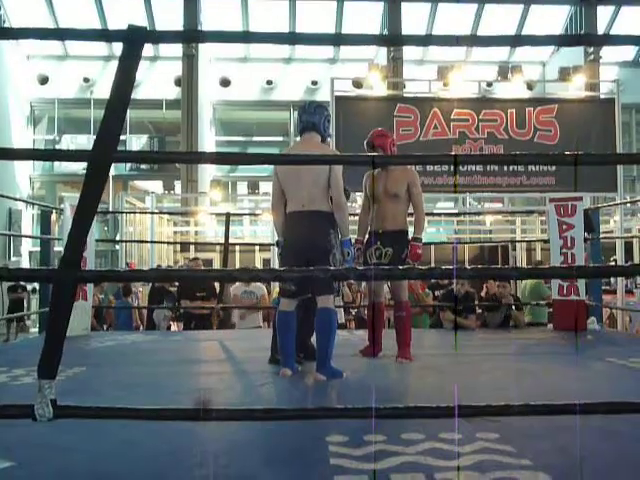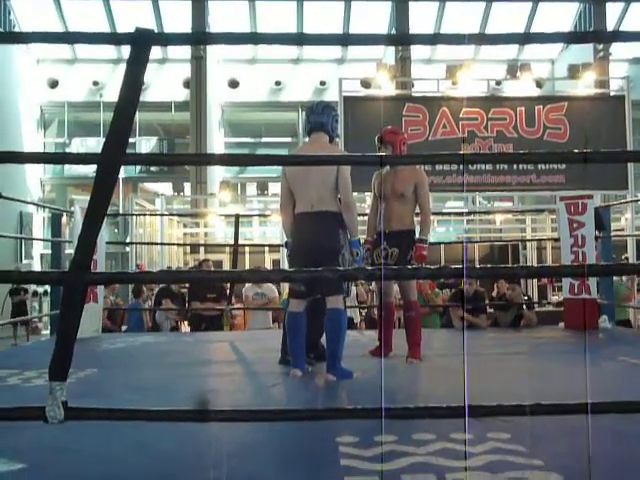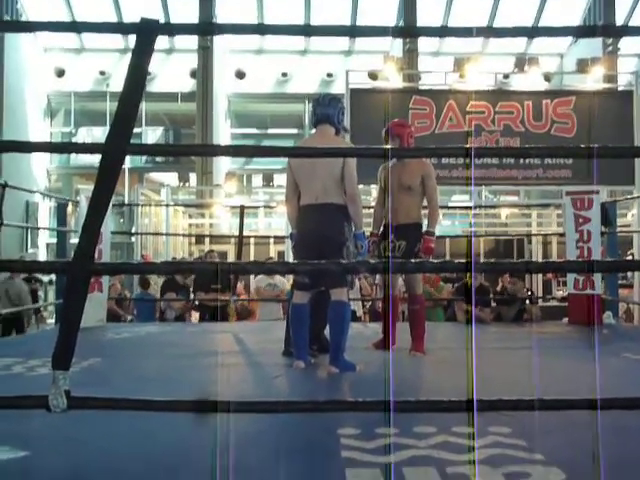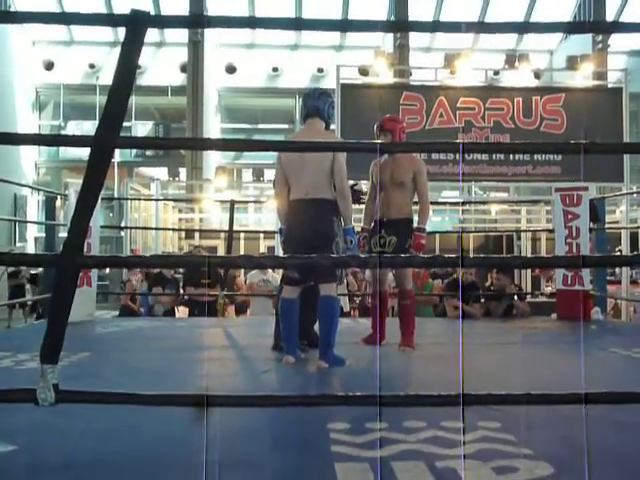
dt=1s
person 1, frame 1
right shoulder: (329, 155)
left elbow: (276, 206)
right elbow: (339, 202)
left wrist: (282, 238)
right wrist: (346, 238)
left hip: (292, 229)
right hip: (321, 227)
left knee: (288, 299)
right knee: (325, 298)
left ankle: (287, 363)
right ankle: (324, 366)
person 1, frame 2
right shoulder: (337, 155)
left elbow: (285, 207)
right elbow: (347, 202)
left wrist: (290, 239)
right wrist: (355, 238)
left hip: (301, 230)
right hip: (329, 228)
left knee: (297, 299)
right knee: (335, 298)
left ankle: (297, 364)
right ankle: (334, 367)
person 1, frame 3
right shoulder: (343, 147)
left elbow: (290, 198)
right elbow: (352, 194)
left wrist: (295, 231)
right wrist: (359, 230)
left hip: (306, 222)
right hip: (334, 220)
left knee: (301, 290)
right knee: (339, 290)
left ankle: (300, 355)
right ankle: (336, 359)
person 1, frame 4
right shoulder: (333, 141)
left elbow: (280, 192)
right elbow: (341, 188)
left wrist: (284, 225)
right wrist: (349, 226)
left hip: (296, 217)
right hip: (324, 215)
left knee: (291, 285)
right knee: (328, 285)
left ankle: (289, 350)
right ankle: (326, 354)
person 2, frame 1
left shoulder: (408, 174)
right shoulder: (369, 178)
left elbow: (419, 211)
left wrist: (417, 241)
right wrist: (359, 241)
left hip: (398, 237)
right hip: (374, 238)
left knee: (399, 292)
right knee: (374, 292)
left ankle: (404, 348)
right ankle: (374, 343)
person 2, frame 2
left shoulder: (416, 174)
right shoulder: (378, 177)
left elbow: (426, 212)
left wrist: (422, 243)
right wrist: (368, 241)
left hip: (405, 237)
right hip: (382, 238)
left knee: (408, 292)
right knee: (384, 293)
left ankle: (415, 348)
right ankle: (384, 344)
person 2, frame 3
left shoulder: (423, 167)
right shoulder: (384, 170)
left elbow: (433, 204)
left wrist: (429, 235)
right wrist: (374, 233)
left hip: (412, 230)
right hip: (388, 230)
left knee: (413, 285)
right knee: (388, 285)
left ankle: (418, 341)
right ankle: (388, 337)
person 2, frame 4
left shoulder: (414, 163)
right shoulder: (376, 165)
left elbow: (424, 200)
left wrist: (420, 231)
right wrist: (365, 229)
left hip: (402, 226)
right hip: (379, 226)
left knee: (404, 280)
right knee: (378, 280)
left ankle: (407, 336)
right ankle: (377, 332)
